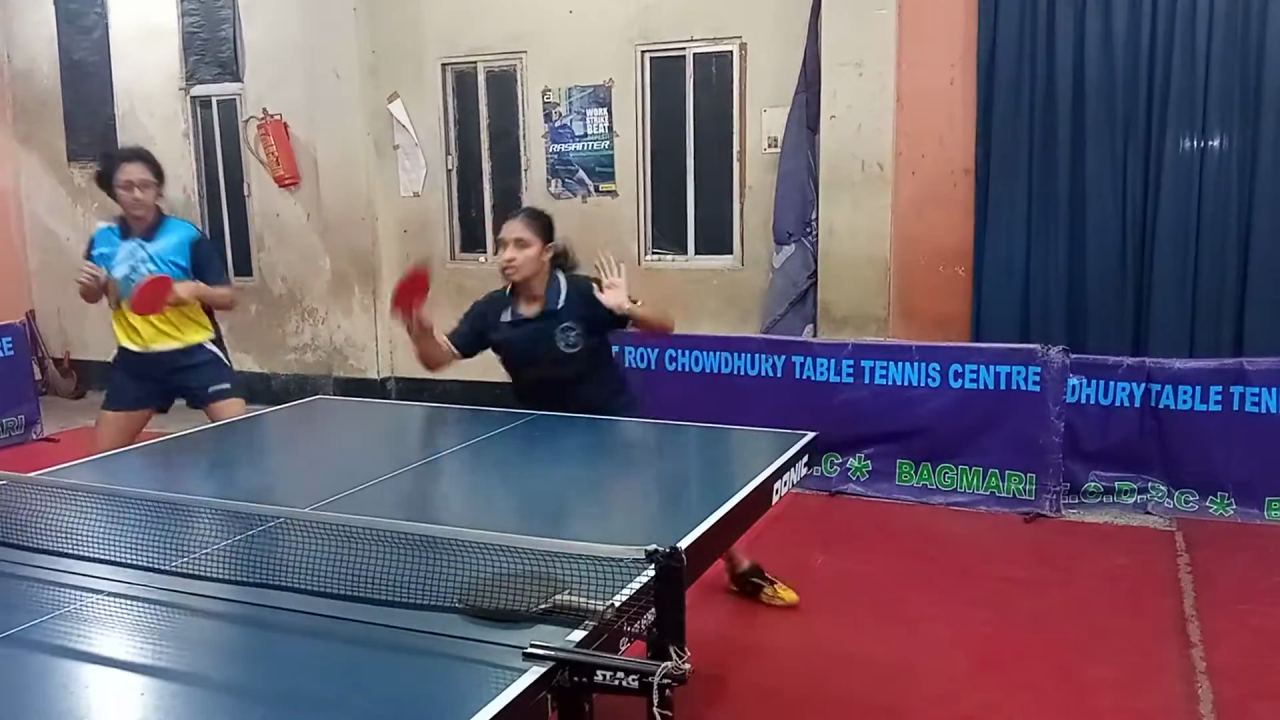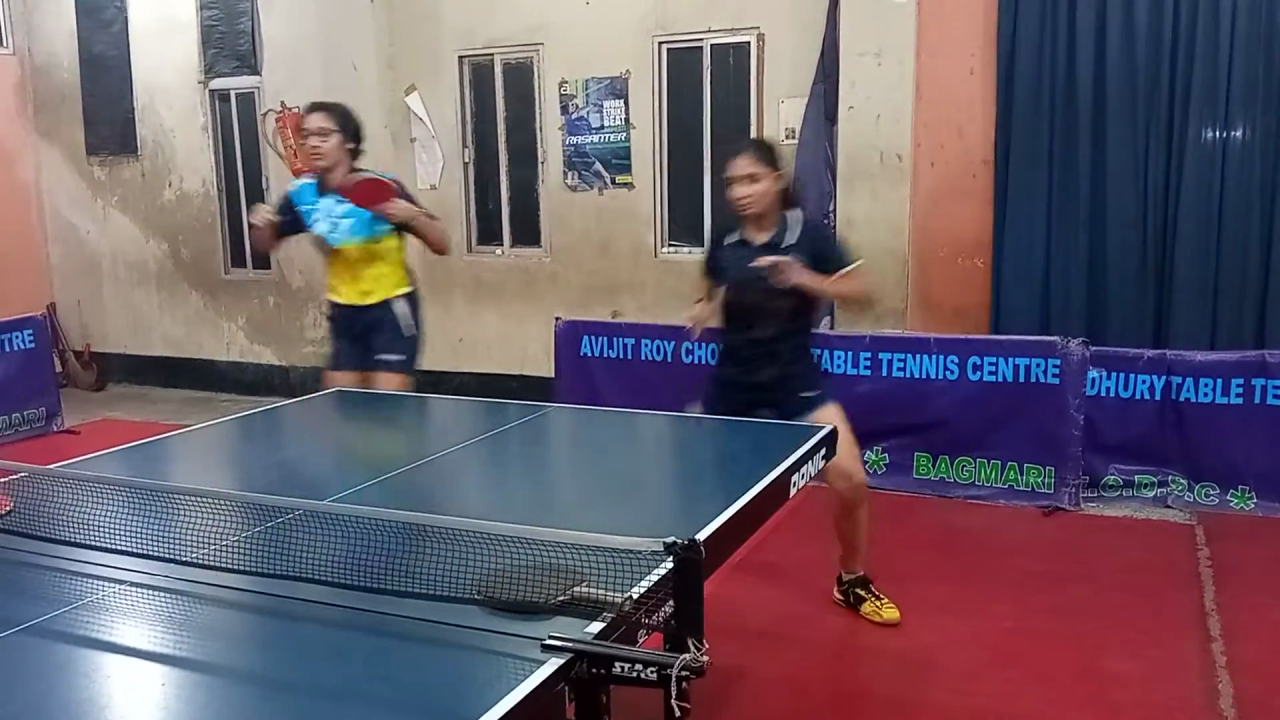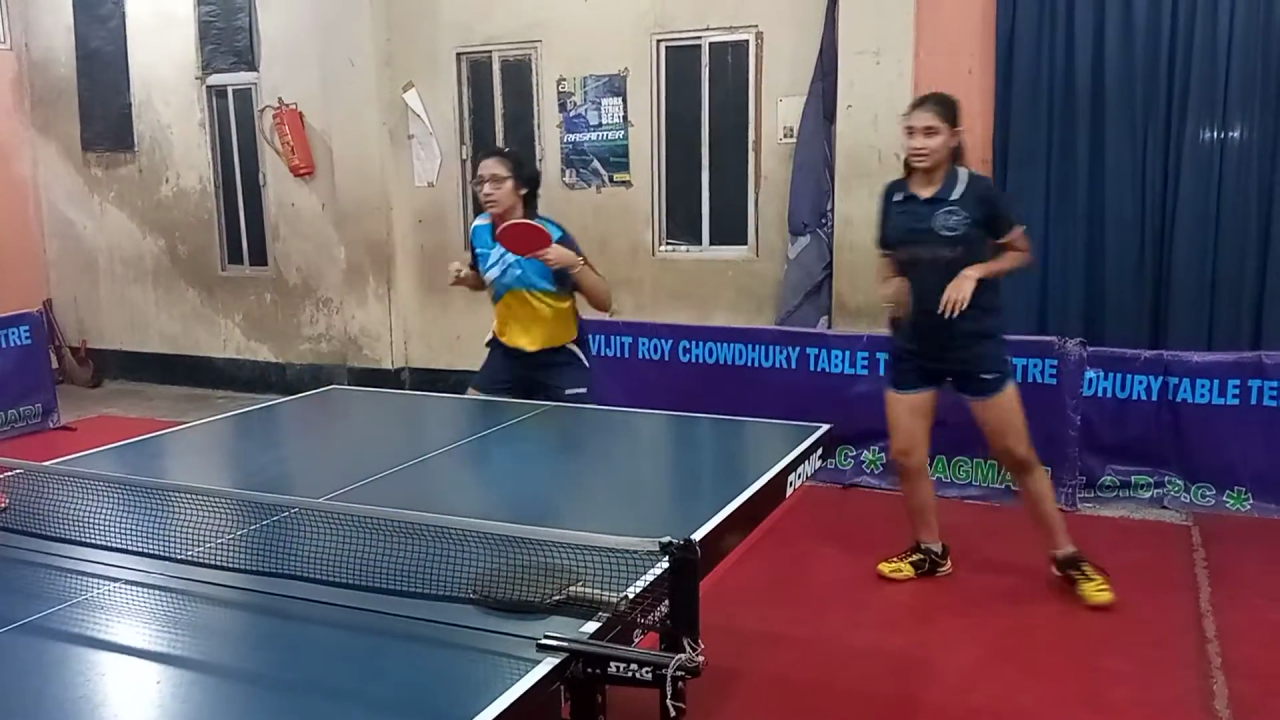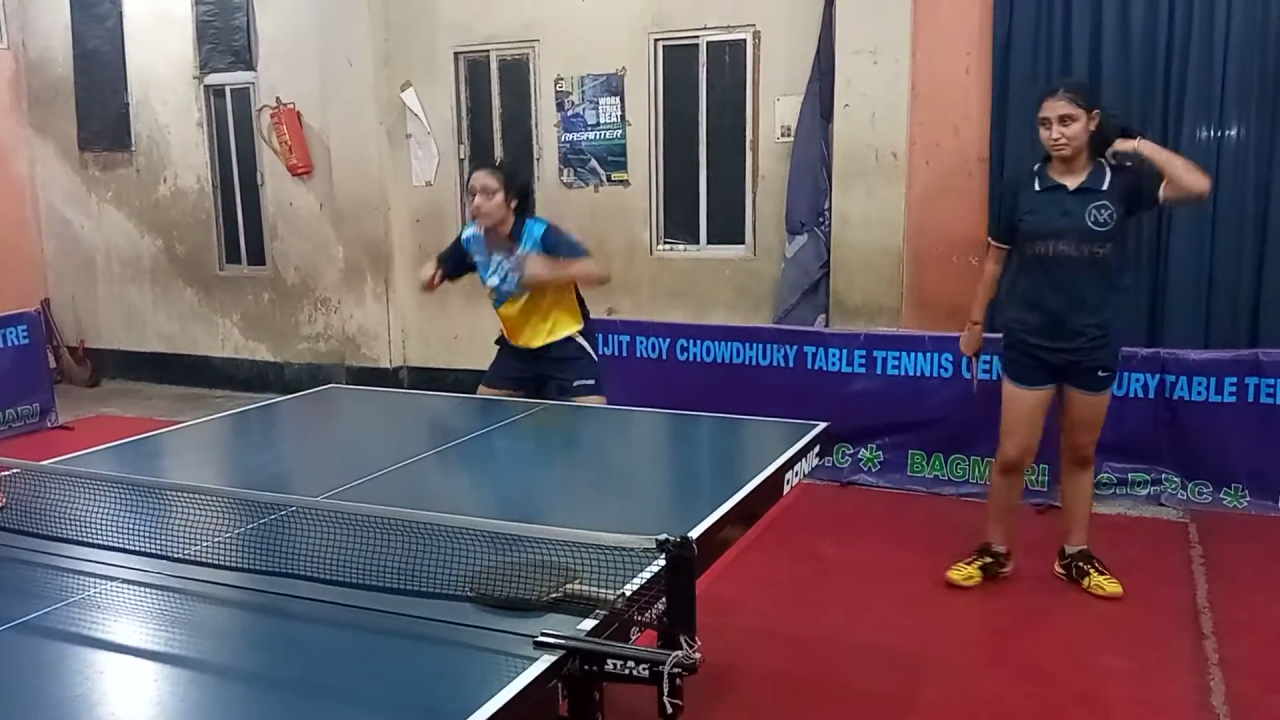
dt=0.5s
person 1, frame 1
left shoulder: (582, 293)
right shoulder: (490, 312)
left elbow: (665, 326)
right elbow: (437, 360)
left wrist: (627, 308)
right wrist: (419, 328)
left hip: (608, 420)
left ankle: (745, 572)
person 1, frame 2
left shoulder: (809, 234)
right shoulder: (726, 240)
left elbow: (860, 291)
left wrist: (804, 279)
right wrist: (703, 308)
left hip: (795, 380)
right hip: (733, 379)
left knee: (851, 479)
left ankle: (853, 581)
person 1, frame 3
left shoulder: (980, 192)
right shoulder: (894, 197)
left elbow: (1016, 250)
left wrist: (973, 273)
right wrist: (892, 285)
left hip: (977, 345)
right hip: (913, 346)
left knee: (1019, 457)
right knee: (906, 456)
left ankle: (1066, 556)
right ankle: (931, 550)
person 1, frame 4
left shoulder: (1123, 181)
right shoulder: (1022, 187)
left elbow: (1199, 187)
right elbow: (995, 260)
left wrist: (1143, 147)
right wrist: (974, 324)
left hip: (1093, 344)
right hip: (1028, 341)
left knee: (1080, 454)
right knee: (1013, 455)
left ankle: (1074, 554)
right ankle: (994, 551)
person 2, frame 1
left shoulder: (186, 237)
right shoulder: (102, 238)
left elbow: (227, 297)
right elbow: (92, 296)
left wrist: (197, 290)
right wrist: (87, 285)
left hip: (195, 354)
right hip: (137, 358)
right knee: (106, 452)
person 2, frame 2
right shoulder: (301, 193)
left elbow: (442, 246)
right elbow: (266, 243)
left wrist: (415, 215)
right wrist: (260, 225)
left hip: (388, 307)
right hip: (344, 310)
person 2, frame 3
left shoulder: (552, 238)
right shoulder: (480, 230)
left elbow: (604, 302)
left wrist: (573, 263)
right wrist: (465, 278)
left hip: (558, 353)
right hip: (506, 350)
person 2, frame 4
left shoulder: (542, 235)
right shoulder: (471, 239)
left elbow: (601, 274)
right elbow: (438, 274)
left wrist: (551, 271)
right wrist: (430, 274)
left hip: (564, 345)
right hip: (517, 347)
